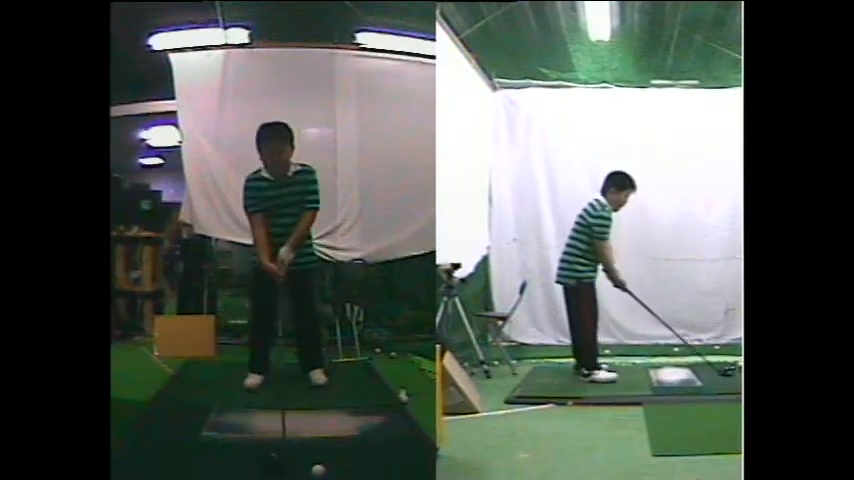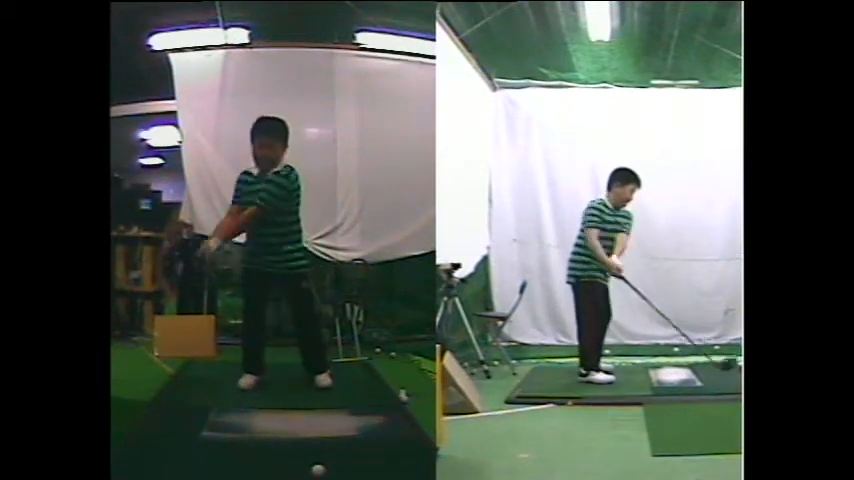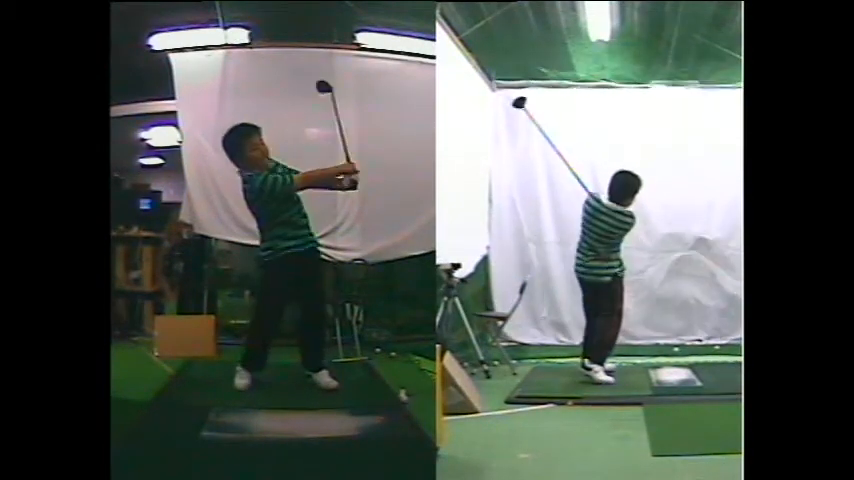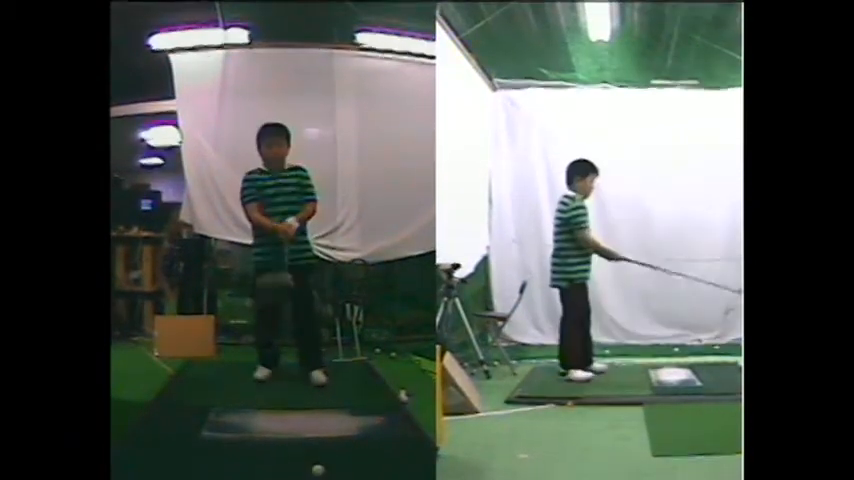
dt=1s
person 1, frame 1
left shoulder: (307, 175)
right shoulder: (253, 182)
left elbow: (309, 215)
right elbow: (257, 224)
left wrist: (288, 250)
right wrist: (266, 260)
left hip: (301, 256)
right hip: (265, 259)
left knee: (306, 312)
right knee: (261, 314)
left ankle: (313, 365)
right ankle: (257, 369)
person 1, frame 2
left shoulder: (287, 177)
right shoulder: (245, 177)
left elbow: (251, 214)
right elbow: (233, 213)
left wrist: (220, 240)
right wrist: (214, 237)
left hip: (290, 261)
right hip: (255, 261)
left knee: (305, 316)
right knee: (253, 318)
left ankle: (319, 368)
right ankle: (253, 369)
person 1, frame 3
left shoulder: (273, 168)
right shoulder: (256, 183)
left elbow: (302, 179)
right elbow: (303, 181)
left wrist: (339, 181)
right wrist: (340, 169)
left hip: (306, 251)
right hip: (277, 258)
left knee: (314, 312)
right knee: (267, 315)
left ankle: (315, 367)
right ankle: (247, 367)
person 1, frame 4
left shoulder: (300, 173)
right shoulder: (251, 178)
left elbow: (311, 206)
right elbow: (253, 214)
left wrist: (294, 222)
right wrist: (276, 227)
left hip: (299, 253)
right hip: (266, 255)
left knee: (304, 309)
right knee: (267, 310)
left ankle: (313, 364)
right ankle: (267, 361)
person 2, frame 1
left shoulder: (597, 207)
right shoulder: (602, 212)
left elbow: (605, 246)
right elbow: (601, 249)
left wrist: (613, 271)
right wrist: (614, 276)
left hip: (573, 271)
right hip: (579, 273)
left knee: (580, 319)
right knee: (587, 319)
left ankle: (583, 362)
right ankle: (589, 368)
person 2, frame 2
left shoulder: (625, 215)
right shoulder: (595, 207)
left elbow: (622, 240)
right elbow: (591, 239)
left wrist: (615, 258)
right wrist: (606, 262)
left hip: (598, 274)
right hip: (585, 272)
left knee: (602, 317)
right knee: (591, 319)
left ankle: (592, 361)
right ankle: (587, 369)
person 2, frame 3
left shoulder: (592, 202)
right shoulder: (628, 219)
left hip: (585, 271)
right hip: (608, 274)
left knee: (593, 316)
right knee: (610, 317)
left ankle: (590, 359)
right ankle: (593, 363)
person 2, frame 4
left shoulder: (568, 203)
right shoulder: (575, 205)
right elbow: (584, 239)
left wrist: (602, 251)
right wrist: (608, 253)
left hip: (573, 272)
right hip: (571, 273)
left knee: (582, 316)
right knee: (573, 318)
left ankle: (584, 361)
right ankle: (569, 366)
